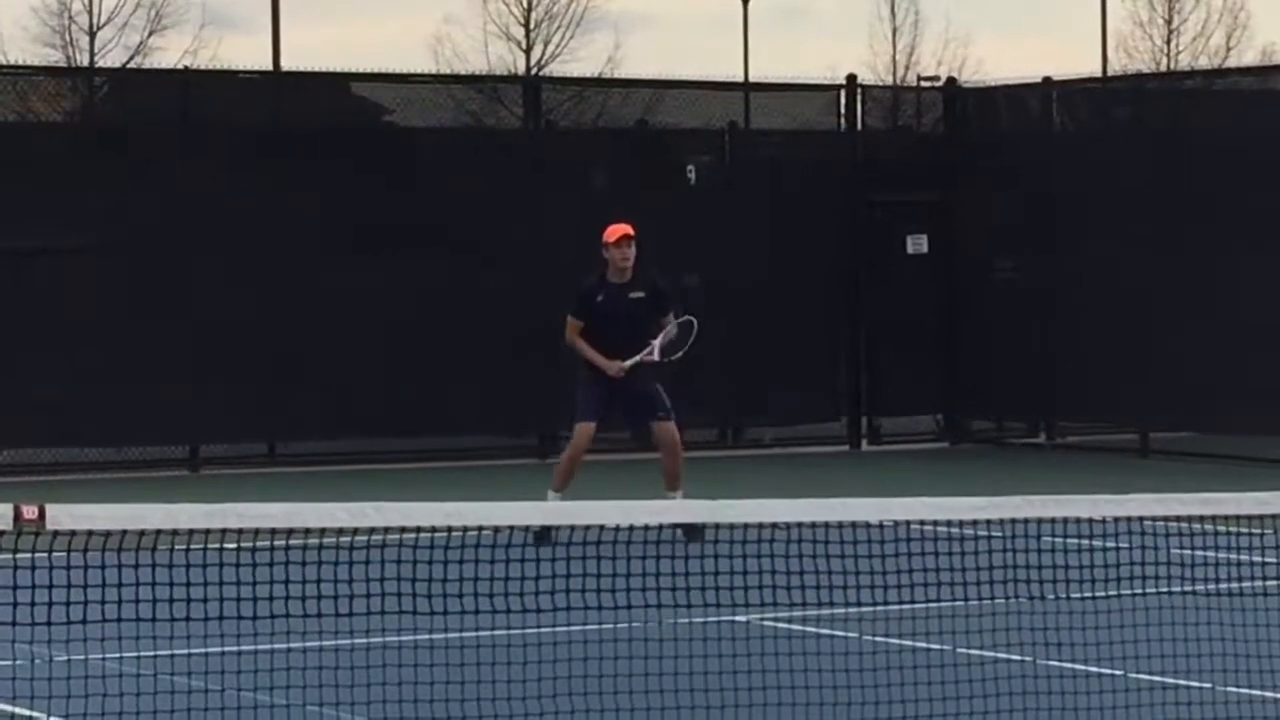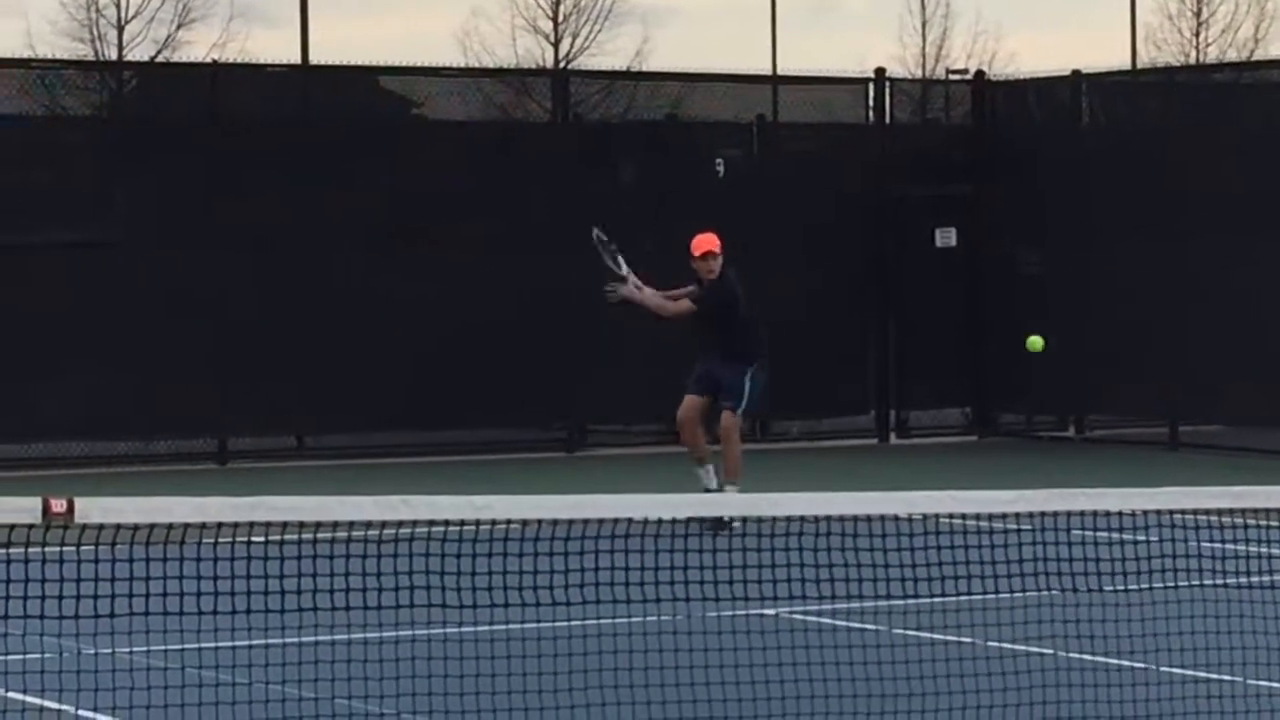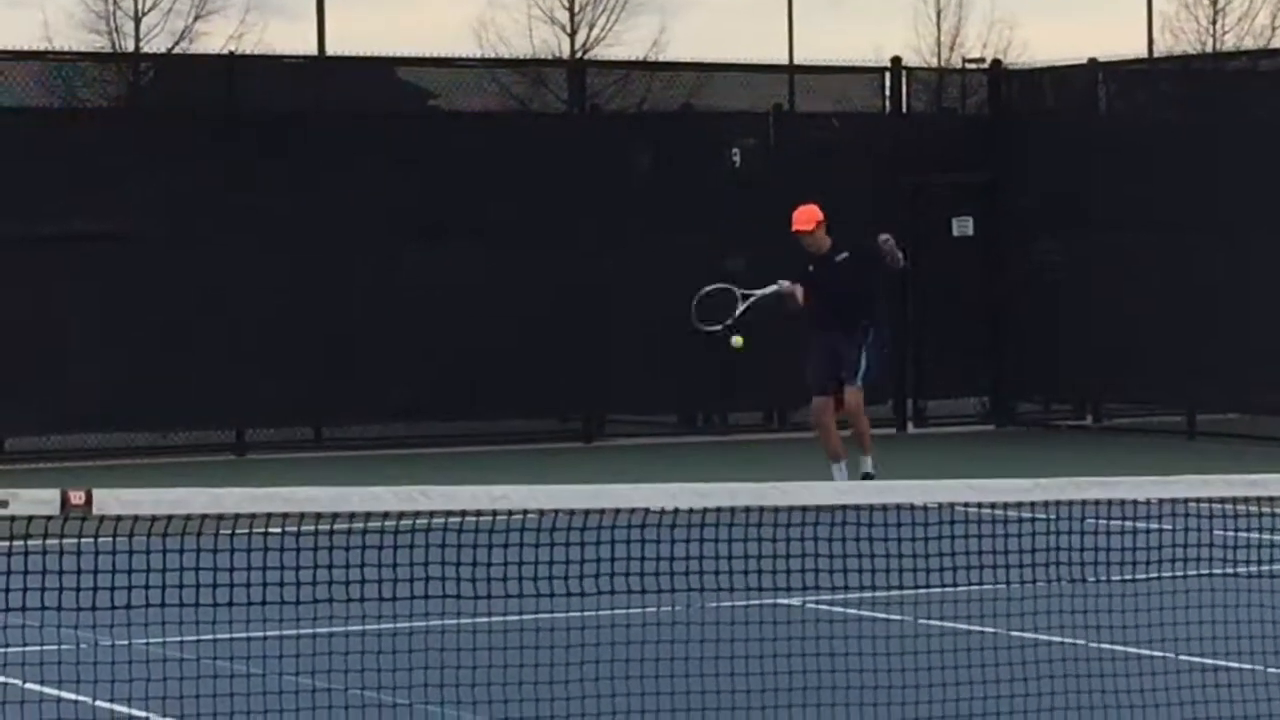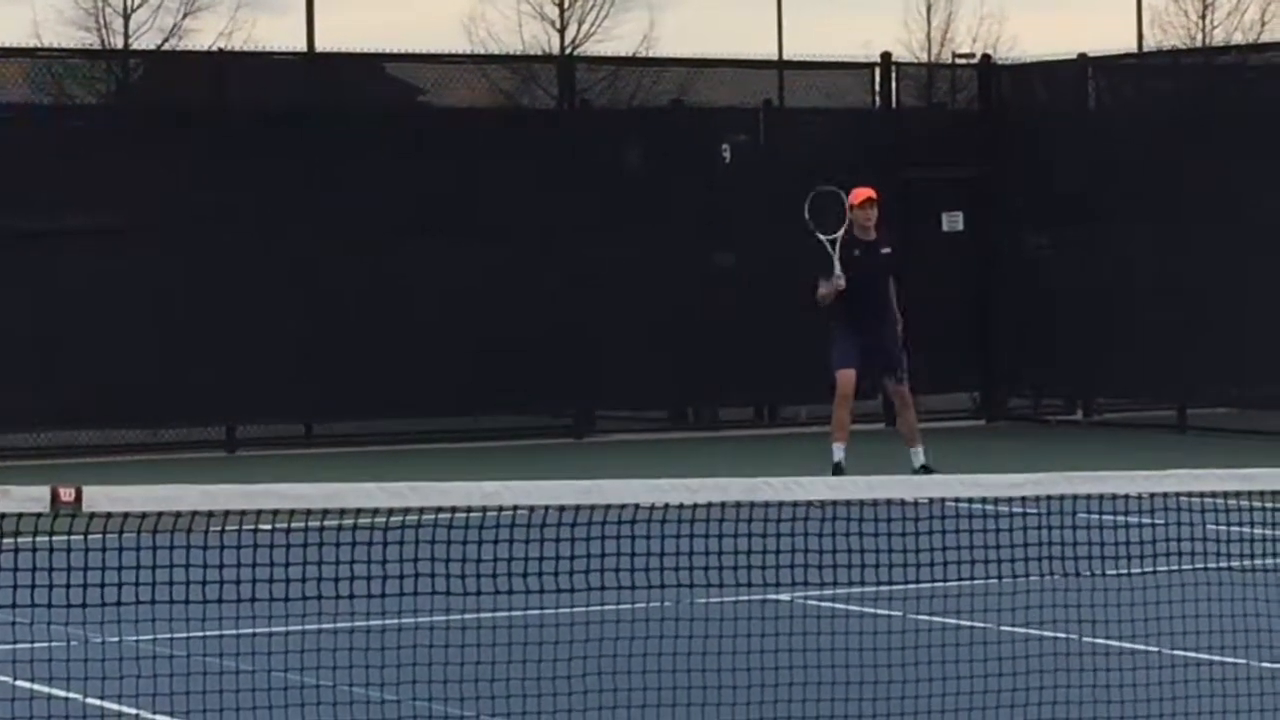
dt=0.5s
person 1, frame 1
left shoulder: (649, 288)
right shoulder: (590, 291)
left elbow: (669, 327)
right elbow: (571, 336)
right wrist: (602, 362)
left hip: (638, 374)
right hip: (597, 376)
left knee: (671, 441)
right knee: (580, 443)
person 1, frame 2
left shoulder: (723, 285)
right shoulder: (708, 281)
left elbow: (673, 311)
right elbow: (690, 292)
left wrist: (634, 295)
right wrist: (651, 292)
left hip: (743, 362)
right hip: (715, 360)
left knee: (728, 429)
right knee: (686, 419)
left ankle: (730, 496)
right ankle: (710, 484)
person 1, frame 3
left shoulder: (855, 250)
right shoulder: (807, 268)
left elbow: (897, 263)
right elbow: (800, 301)
left wrist: (891, 248)
right wrist: (791, 291)
left hip: (857, 337)
right hip: (824, 342)
left knee: (852, 404)
right knee: (820, 414)
left ankle: (866, 471)
right ankle: (840, 481)
person 1, frame 4
left shoulder: (886, 245)
right shoulder: (843, 248)
right elbow: (821, 295)
left wrist: (898, 320)
right wrist: (832, 288)
left hip: (882, 329)
right hip: (848, 329)
left knee: (902, 395)
right knee: (845, 387)
left ankle: (919, 463)
right ankle: (838, 463)
